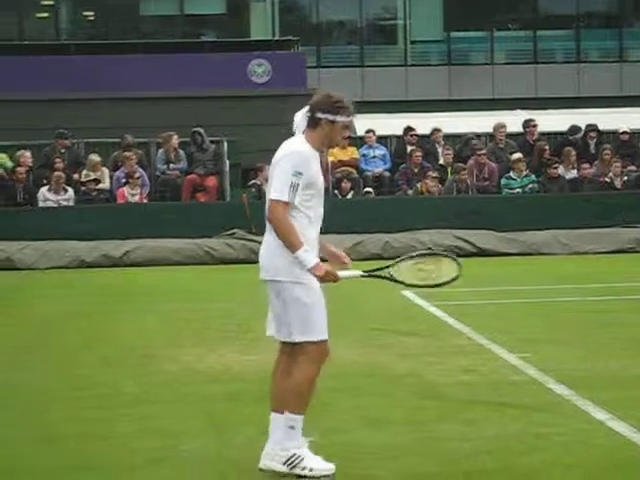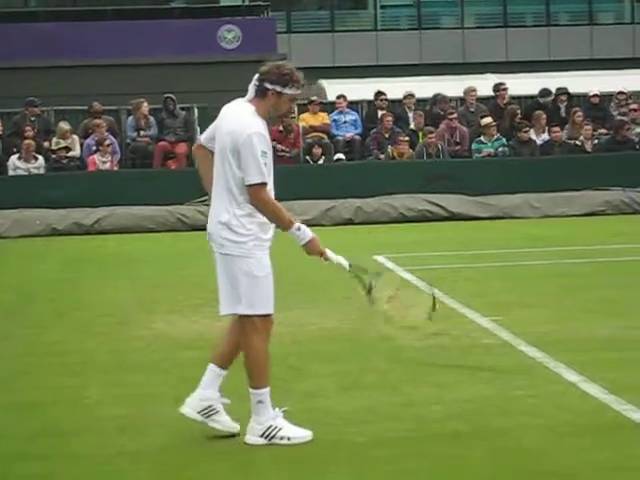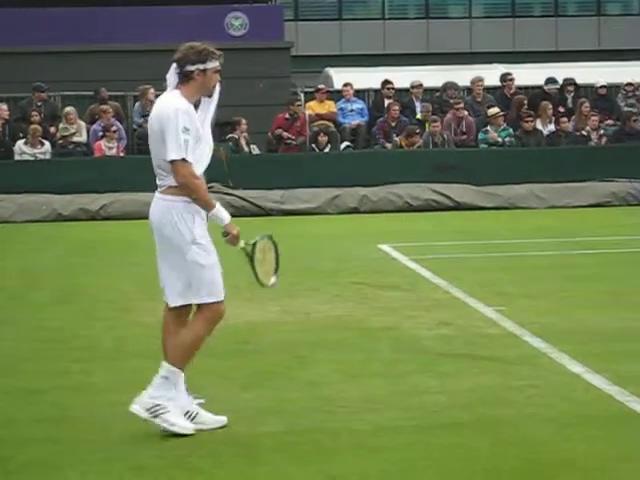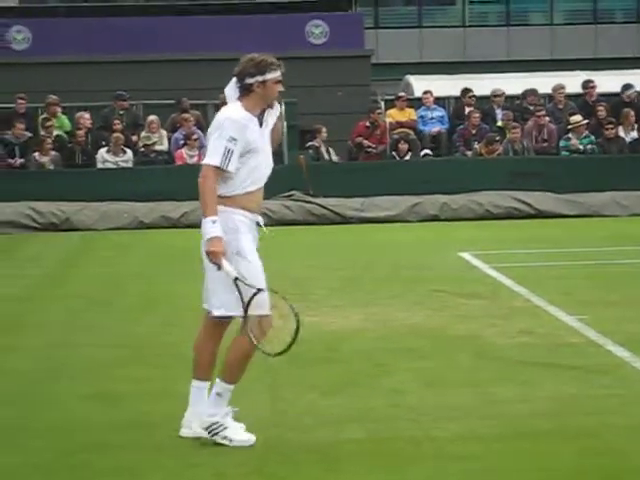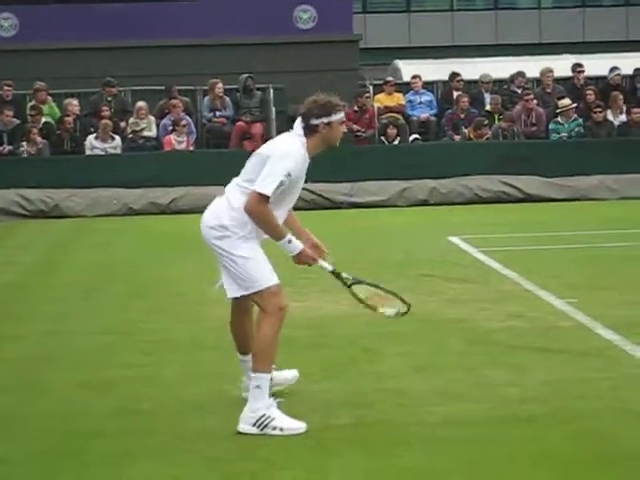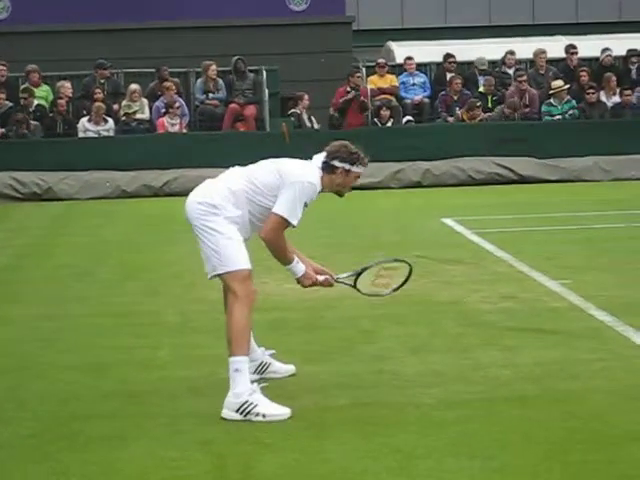
dt=0.7s
person 1, frame 1
left shoulder: (307, 153)
right shoulder: (296, 154)
right elbow: (275, 213)
left wrist: (325, 249)
right wrist: (310, 260)
left hip: (291, 267)
right hip: (291, 268)
left knee: (292, 349)
right knee: (314, 350)
left ankle: (279, 446)
right ankle: (289, 445)
person 1, frame 2
left shoulder: (234, 110)
right shoulder: (252, 130)
left elbow: (200, 148)
right elbow: (259, 197)
left wrist: (217, 192)
right wrist: (302, 234)
left hip: (231, 228)
right hip: (243, 235)
left knee: (245, 319)
right knee: (258, 323)
left ankle: (206, 398)
right ankle: (264, 421)
person 1, frame 3
left shoulder: (175, 105)
right shoulder: (176, 109)
right elbow: (184, 174)
right wrist: (221, 216)
left hip: (172, 210)
right hip: (181, 214)
left knee: (179, 308)
right knee: (211, 308)
left ankle: (178, 402)
right ankle: (157, 395)
person 1, frame 4
left shoulder: (252, 119)
right shoulder: (233, 120)
left elbow: (264, 156)
right elbow: (207, 177)
left wrist: (276, 116)
right wrist: (213, 232)
left hip: (241, 226)
right hip: (230, 226)
left knee: (218, 320)
right knee: (258, 322)
left ankle: (198, 413)
right ankle: (213, 408)
person 1, frame 5
left shoulder: (295, 147)
right shoulder: (290, 153)
left elbow: (274, 201)
right elbow: (255, 204)
left wrist: (305, 235)
right wrist: (293, 246)
left hip: (228, 222)
right hip: (229, 226)
left knee: (244, 301)
right knee: (274, 305)
left ankle: (255, 377)
right ankle: (258, 411)
person 1, frame 6
left shoulder: (302, 176)
right shoulder: (307, 181)
left elbow: (272, 231)
right elbow: (269, 234)
left wrist: (307, 264)
right wrist: (298, 270)
left hip: (209, 204)
right hip: (213, 209)
left knee: (237, 285)
right knee: (242, 291)
left ankle: (252, 359)
right ankle: (240, 395)
